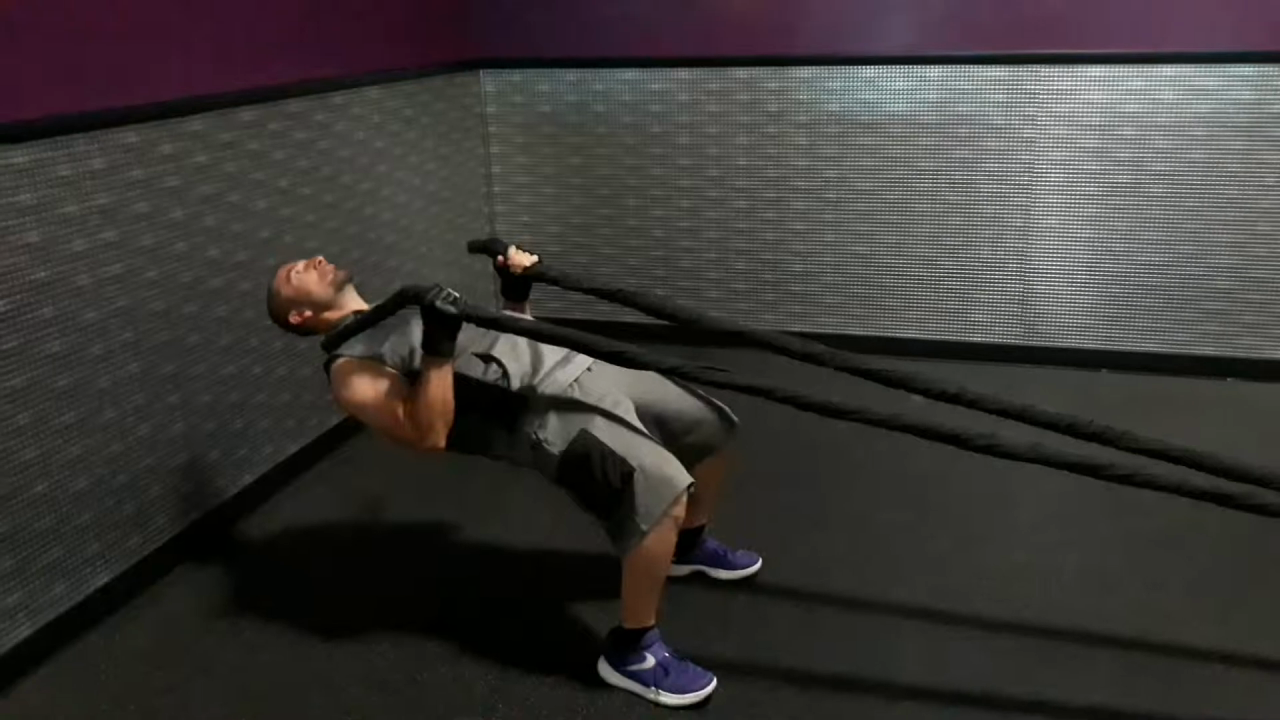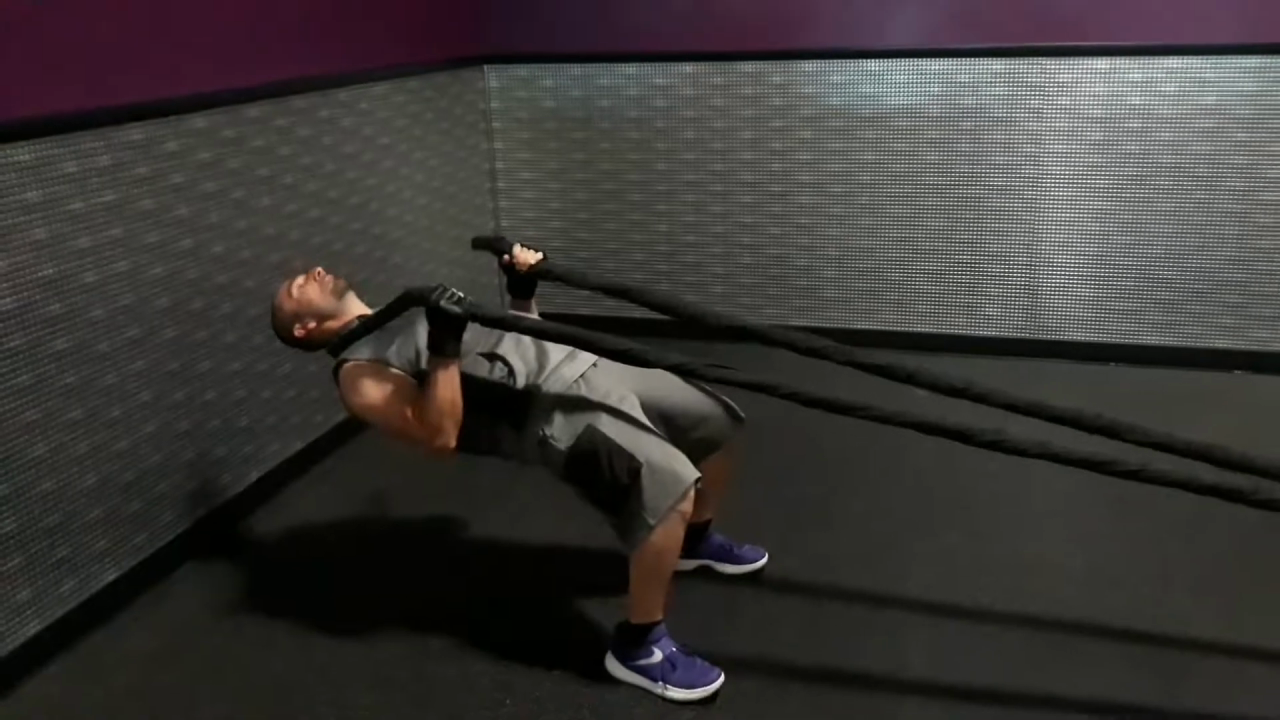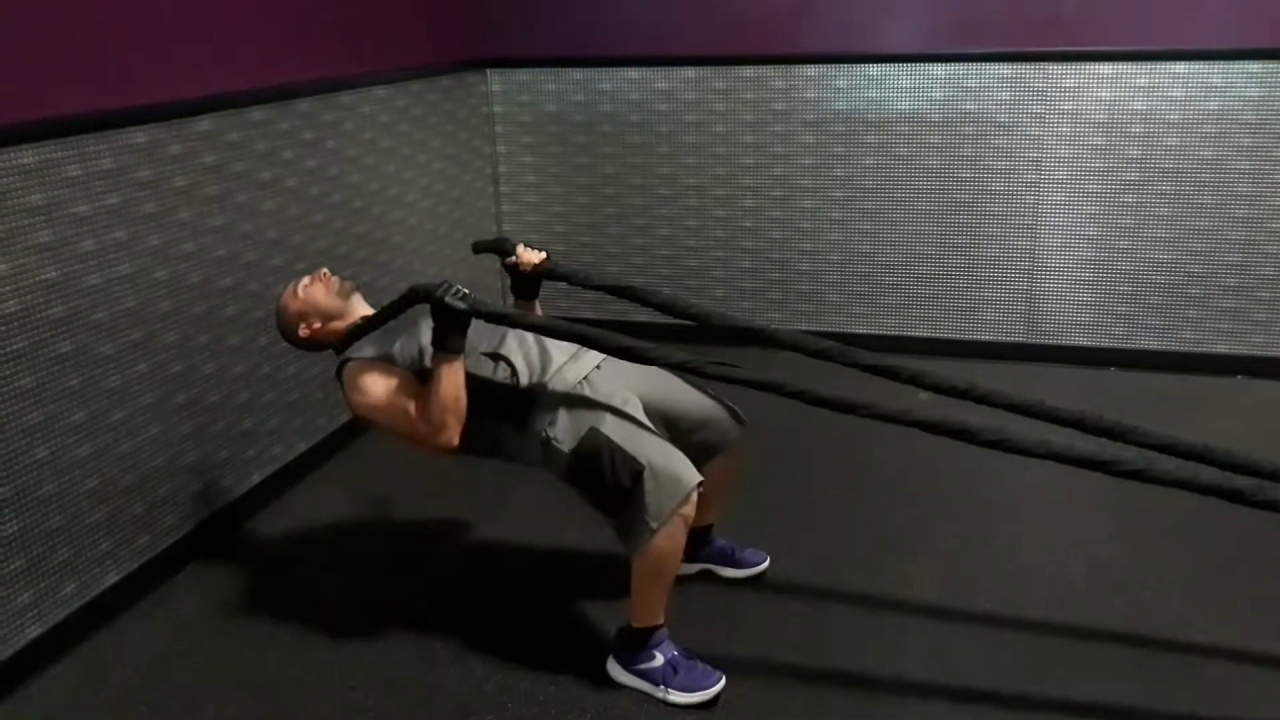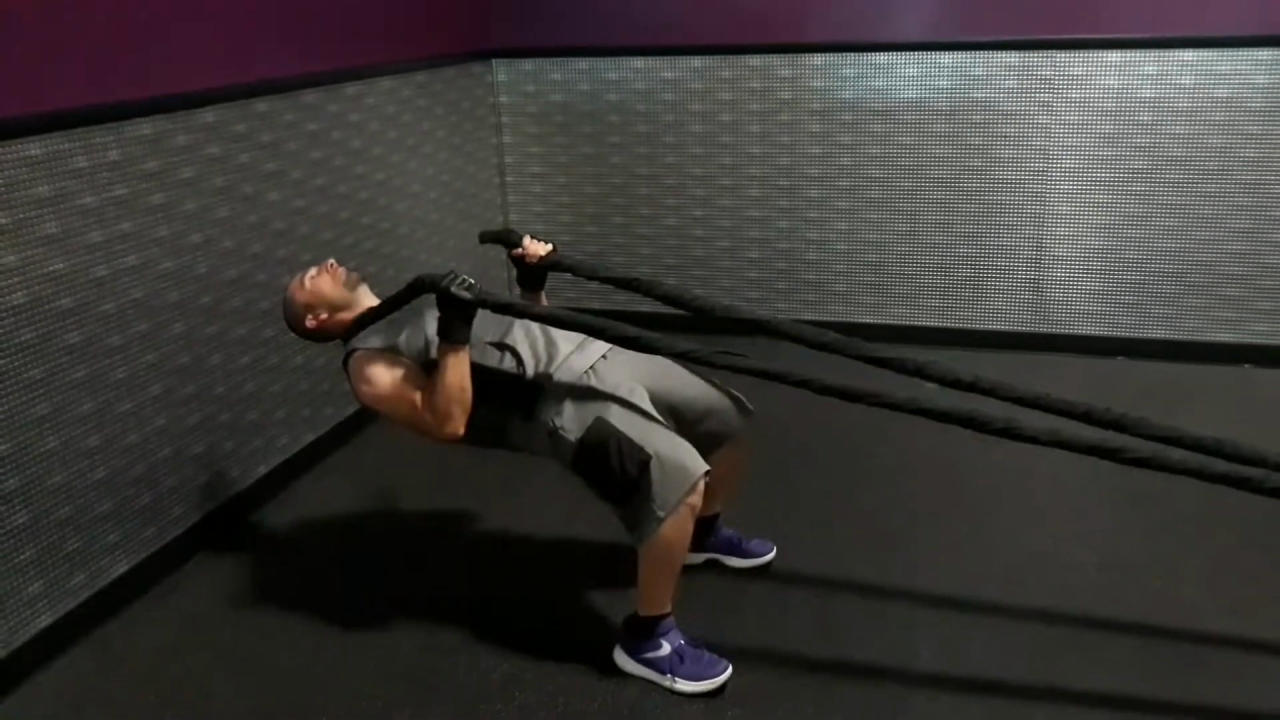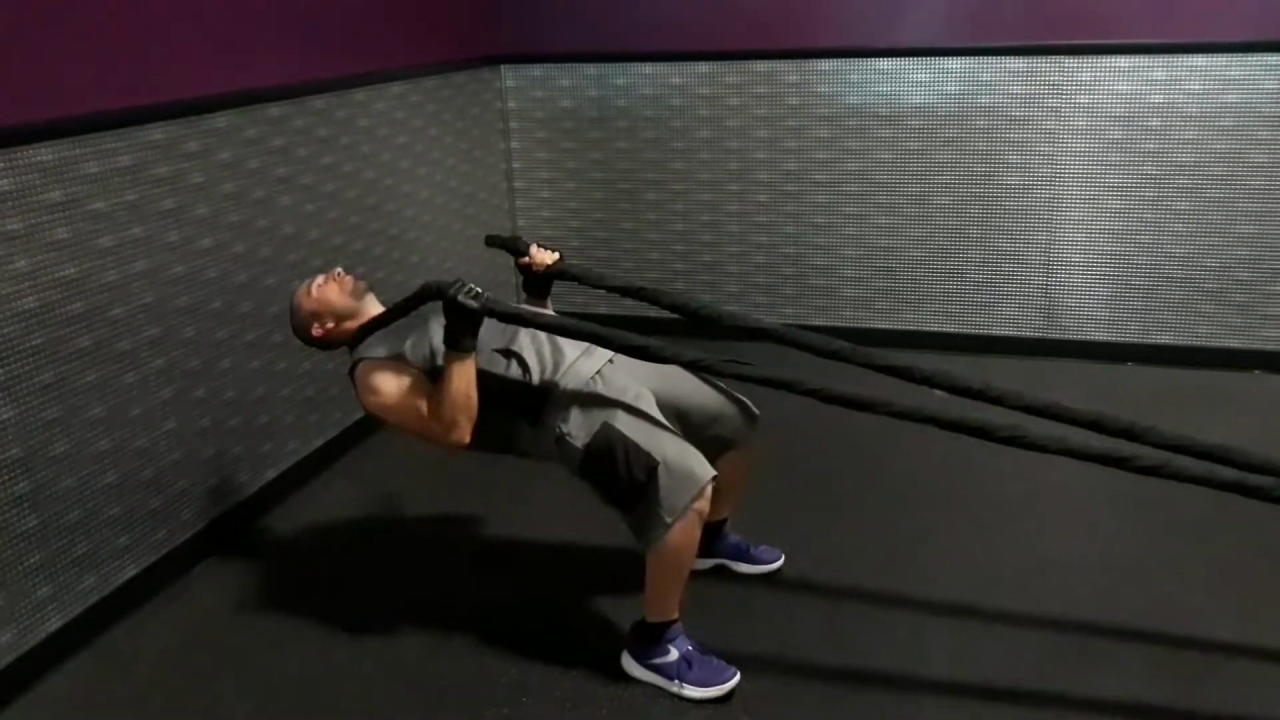
dt=0.7s
person 1, frame 1
left shoulder: (404, 316)
right shoulder: (351, 366)
right elbow: (429, 434)
left wrist: (516, 290)
right wrist: (438, 345)
right hip: (547, 409)
left knee: (712, 428)
right knee: (663, 491)
left ankle: (689, 544)
right ankle: (631, 650)
person 1, frame 2
left shoulder: (407, 319)
right shoulder: (358, 371)
right elbow: (440, 435)
left wrist: (522, 290)
right wrist: (444, 347)
right hip: (554, 404)
left knee: (719, 424)
right knee: (670, 487)
left ankle: (696, 540)
right ankle: (637, 646)
person 1, frame 3
left shoulder: (409, 320)
right shoulder: (363, 371)
right elbow: (443, 432)
left wrist: (526, 289)
right wrist: (449, 343)
right hip: (558, 408)
left knee: (722, 430)
right knee: (673, 489)
left ankle: (698, 543)
right ankle: (639, 649)
person 1, frame 4
left shoulder: (417, 310)
right shoulder: (368, 361)
right elbow: (448, 423)
left wrist: (532, 281)
right wrist: (454, 332)
right hip: (563, 397)
left knee: (728, 421)
right knee: (680, 479)
left ankle: (704, 534)
right ankle: (645, 638)
person 1, frame 5
left shoulder: (422, 318)
right shoulder: (374, 369)
right elbow: (454, 429)
left wrist: (537, 288)
right wrist: (460, 340)
right hip: (569, 402)
left knee: (734, 424)
right knee: (687, 484)
left ankle: (711, 539)
right ankle: (654, 643)
